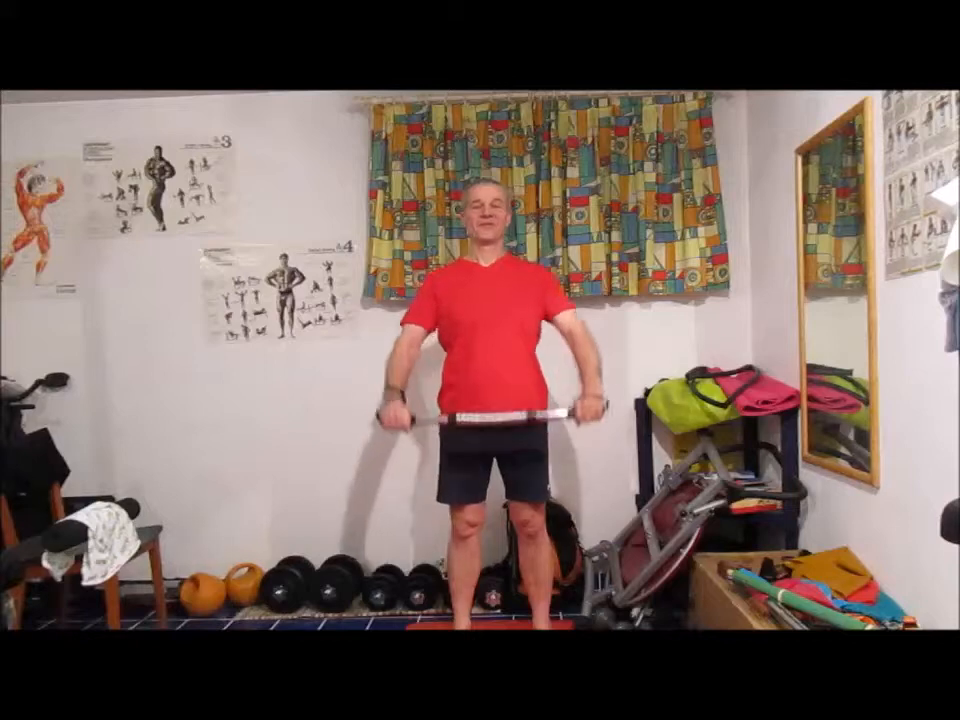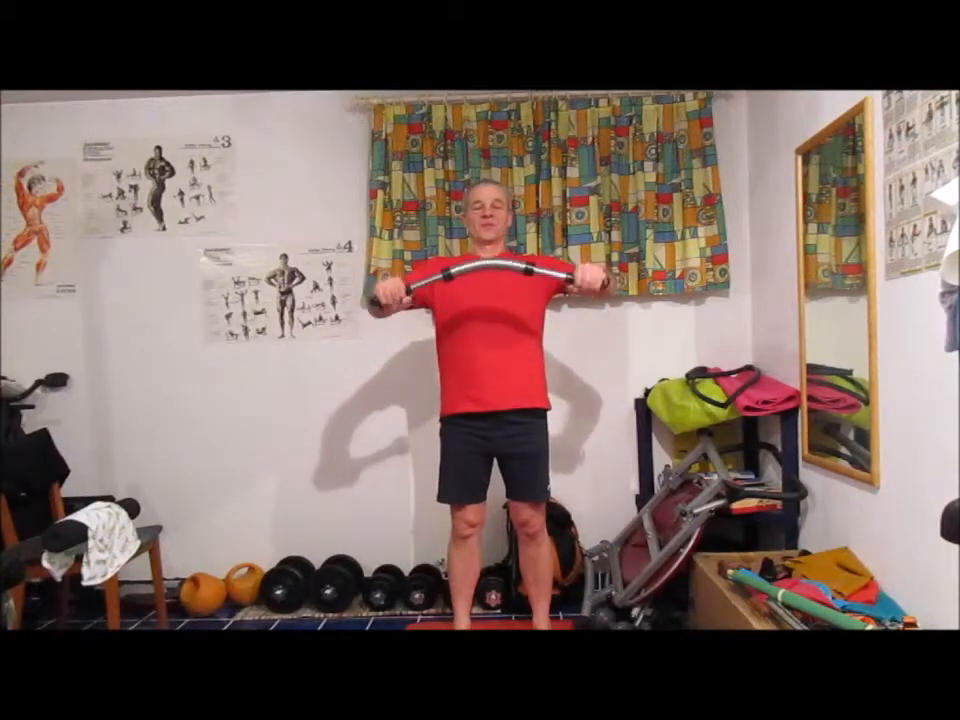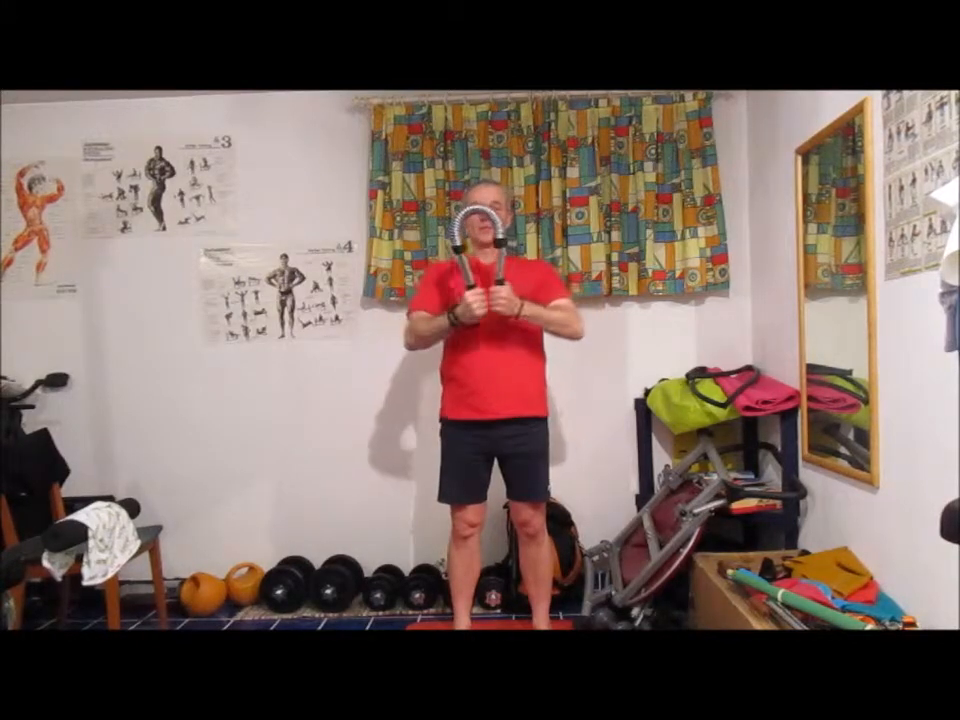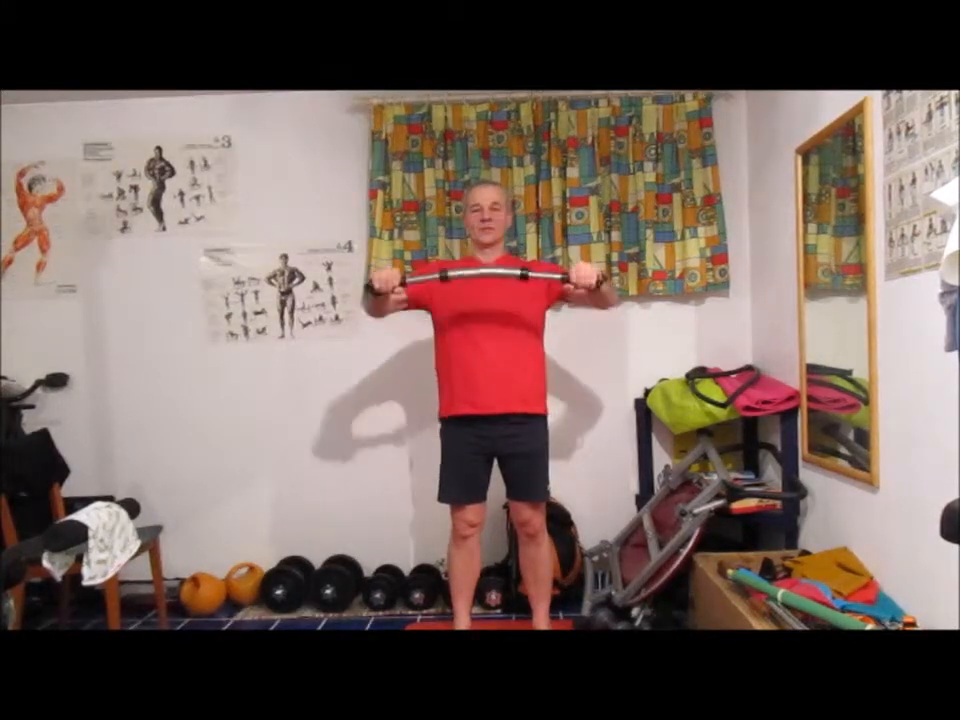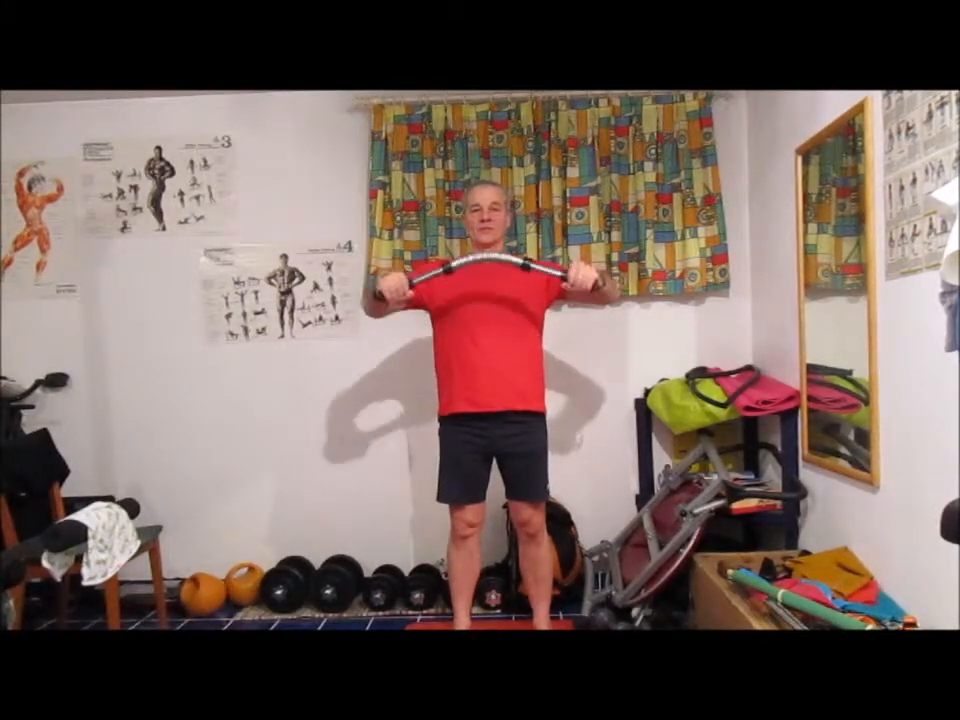
dt=0.7s
person 1, frame 1
left shoulder: (535, 276)
right shoulder: (439, 280)
left elbow: (576, 330)
right elbow: (406, 342)
left wrist: (592, 385)
right wrist: (394, 394)
left hip: (525, 420)
right hip: (461, 422)
left knee: (531, 524)
right knee: (465, 525)
left ankle: (541, 623)
right ankle: (461, 623)
person 1, frame 2
left shoulder: (538, 268)
right shoulder: (438, 271)
left elbow: (597, 284)
right elbow: (384, 307)
left wrist: (597, 277)
right wrist: (383, 294)
left hip: (524, 416)
right hip: (462, 419)
left knee: (531, 523)
right knee: (465, 525)
left ankle: (542, 622)
right ankle: (461, 623)
person 1, frame 3
left shoulder: (538, 272)
right shoulder: (440, 274)
left elbow: (574, 326)
right elbow: (412, 337)
left wrist: (519, 307)
right wrist: (457, 316)
left hip: (524, 419)
right hip: (463, 421)
left knee: (531, 524)
right knee: (465, 525)
left ankle: (541, 623)
right ankle: (461, 623)
person 1, frame 4
left shoulder: (539, 273)
right shoulder: (438, 276)
left elbow: (608, 301)
right elbow: (378, 309)
left wrist: (594, 281)
right wrist: (378, 289)
left hip: (524, 419)
right hip: (462, 421)
left knee: (531, 524)
right knee: (465, 525)
left ankle: (542, 622)
right ankle: (461, 623)
person 1, frame 5
left shoulder: (536, 273)
right shoulder: (438, 275)
left elbow: (610, 296)
right elbow: (374, 309)
left wrist: (593, 280)
right wrist: (382, 292)
left hip: (523, 418)
right hip: (461, 421)
left knee: (531, 523)
right knee: (465, 525)
left ankle: (542, 622)
right ankle: (461, 623)
